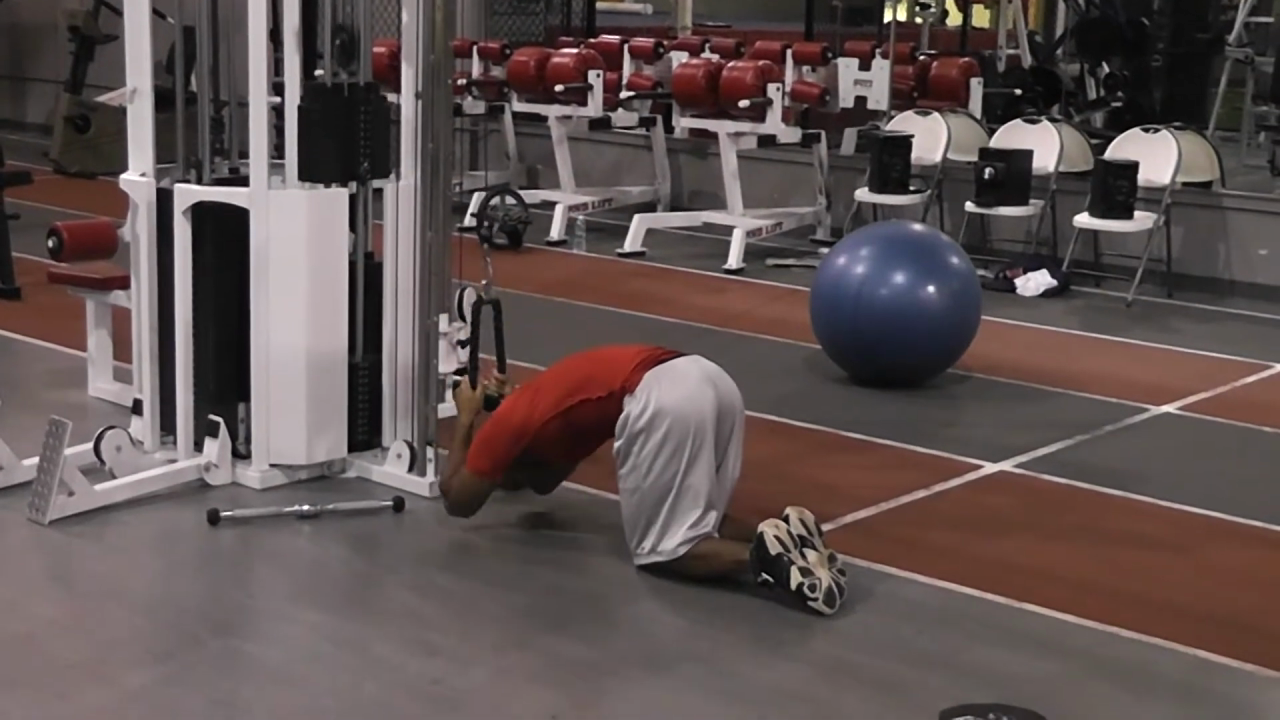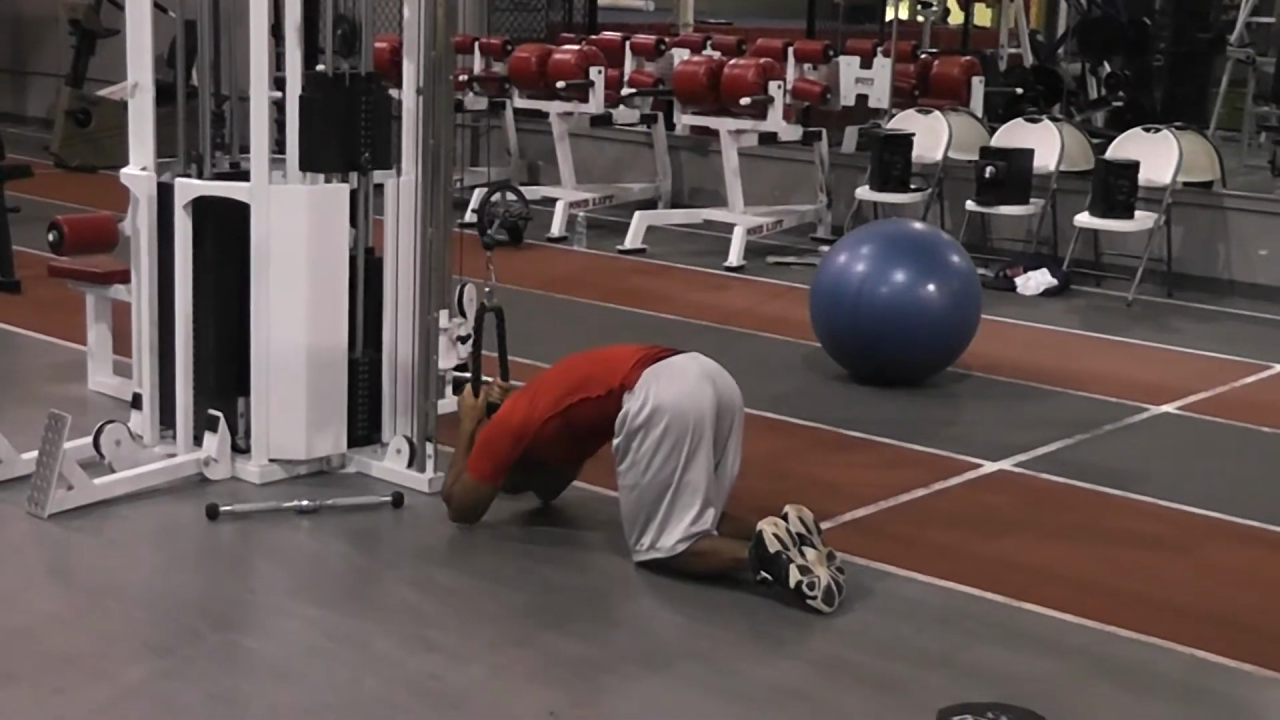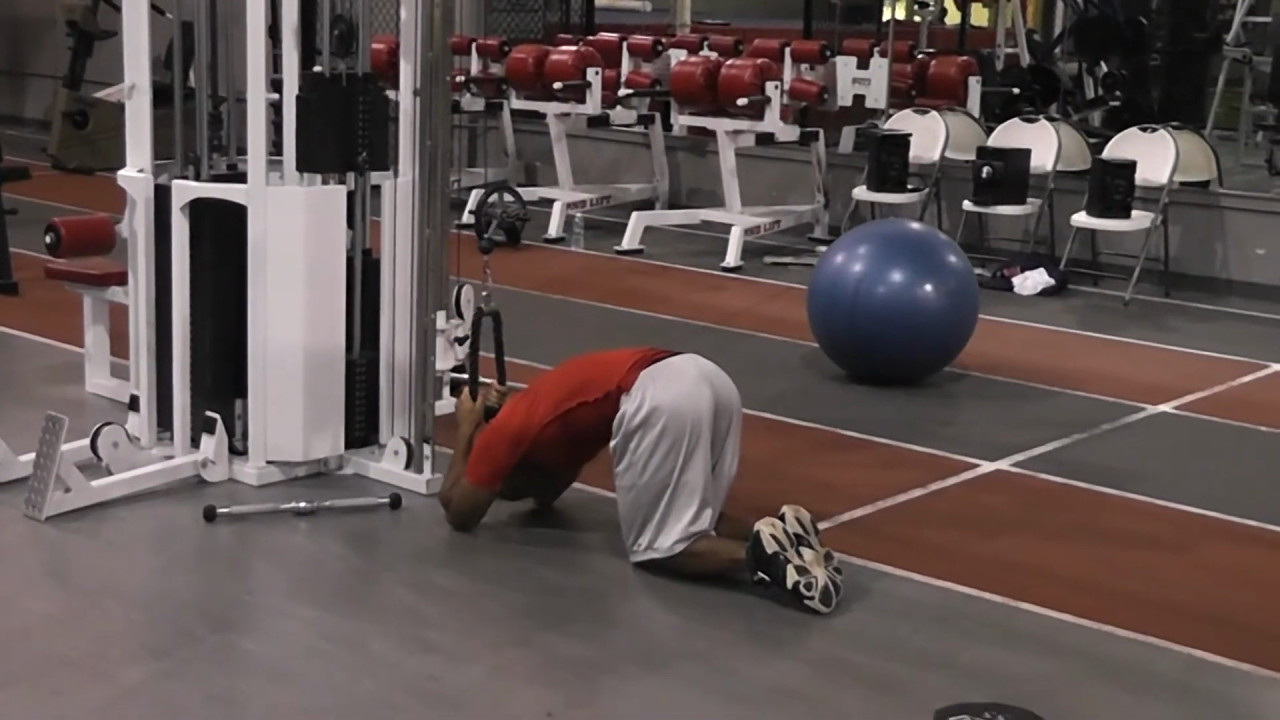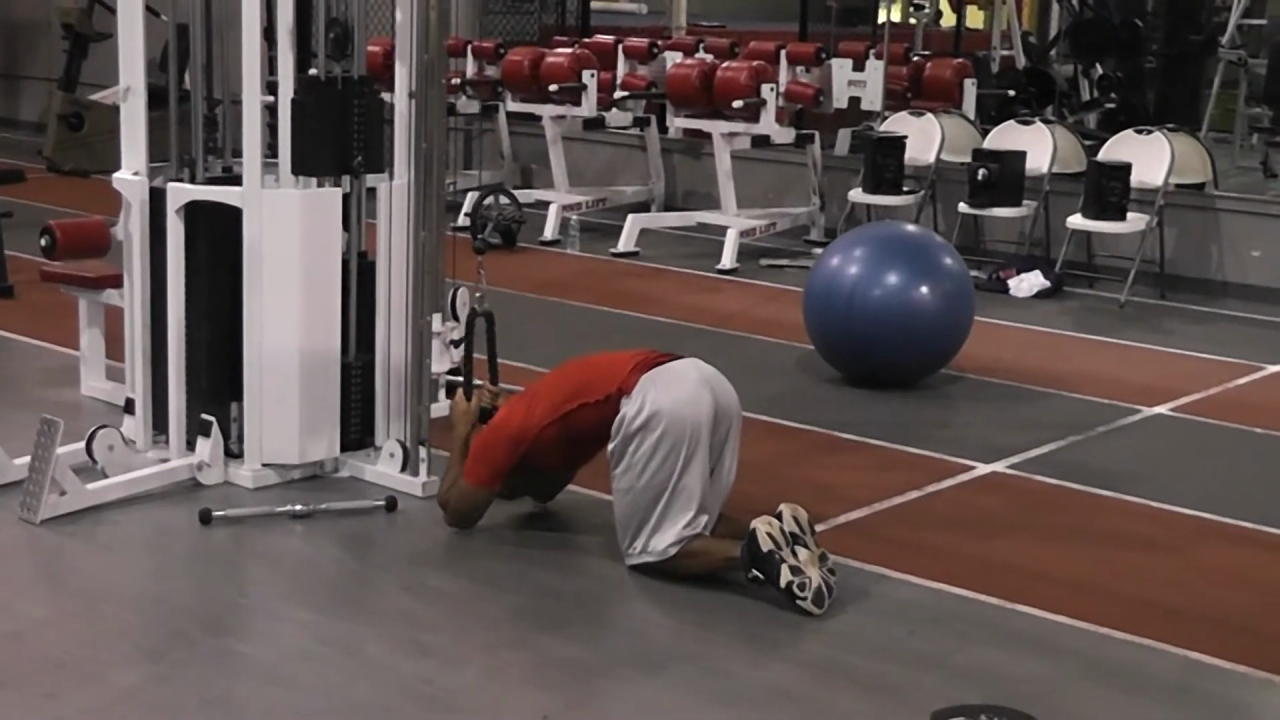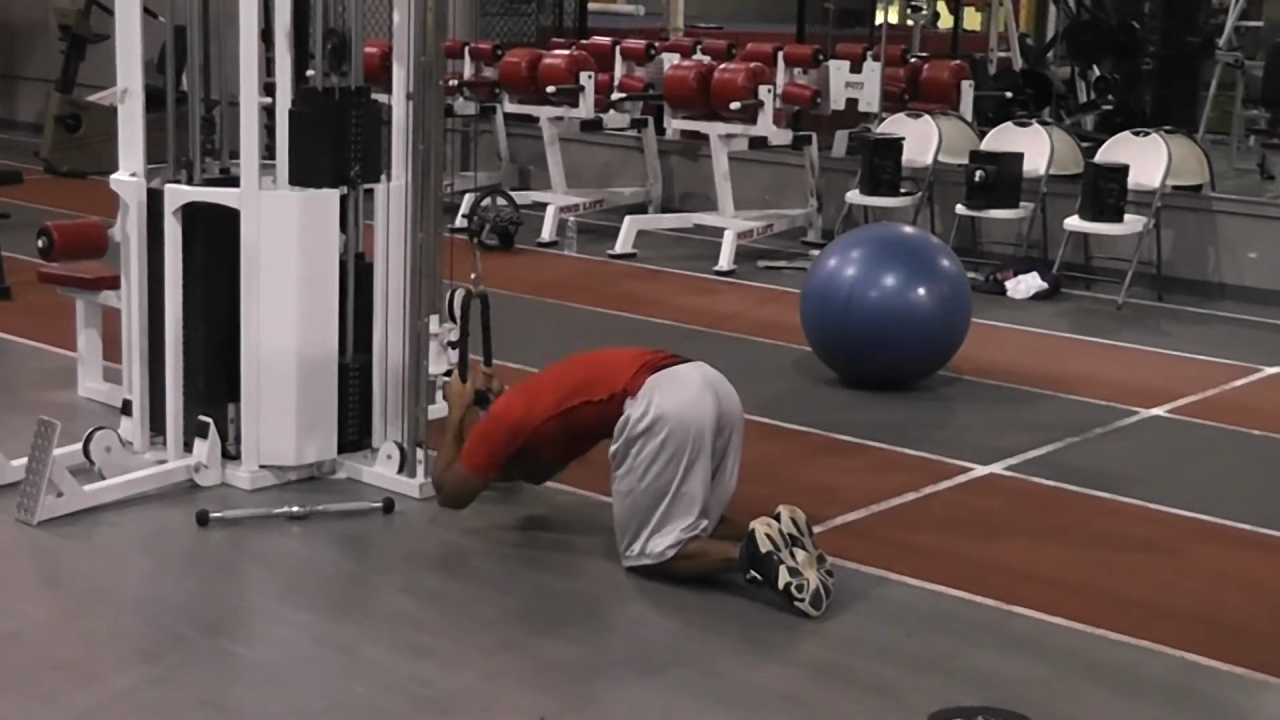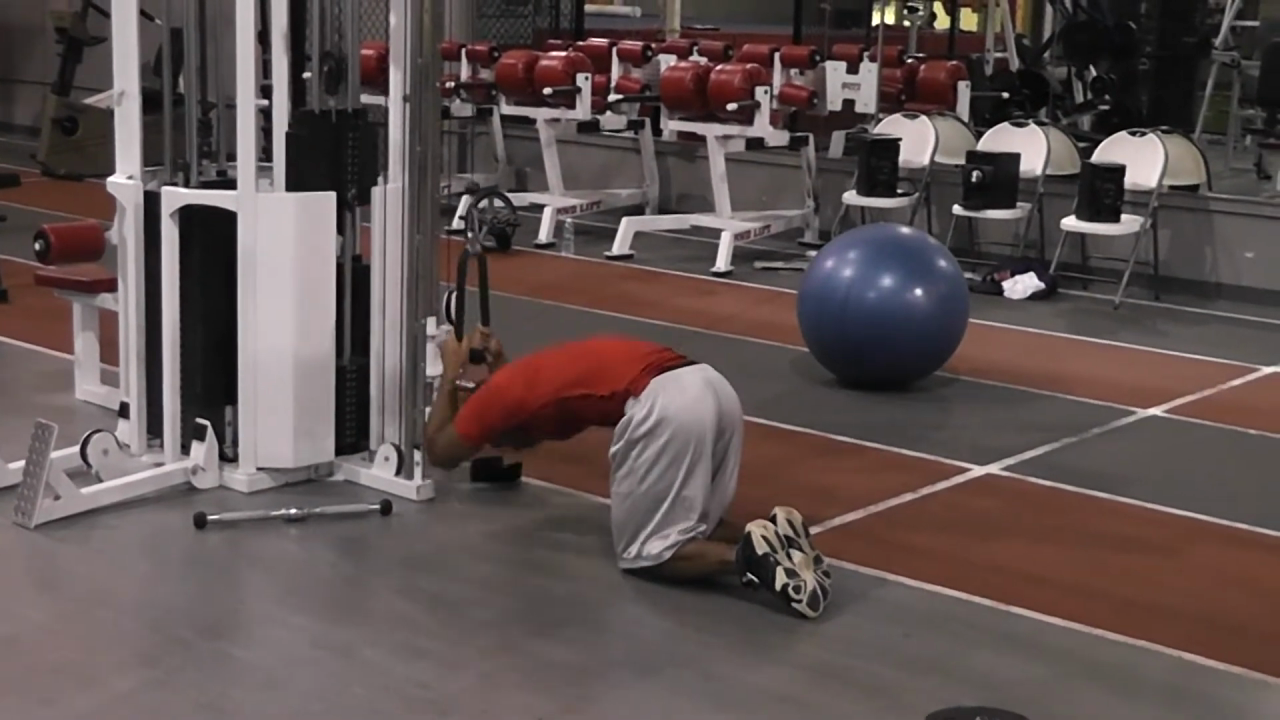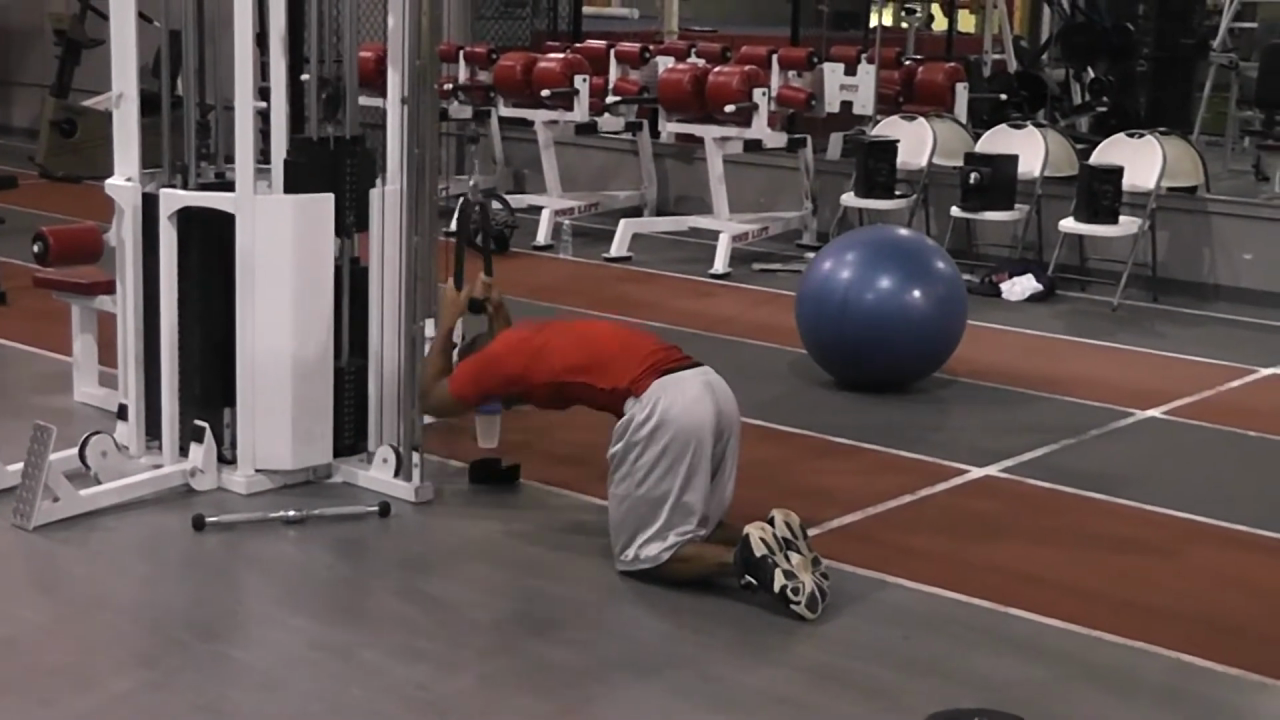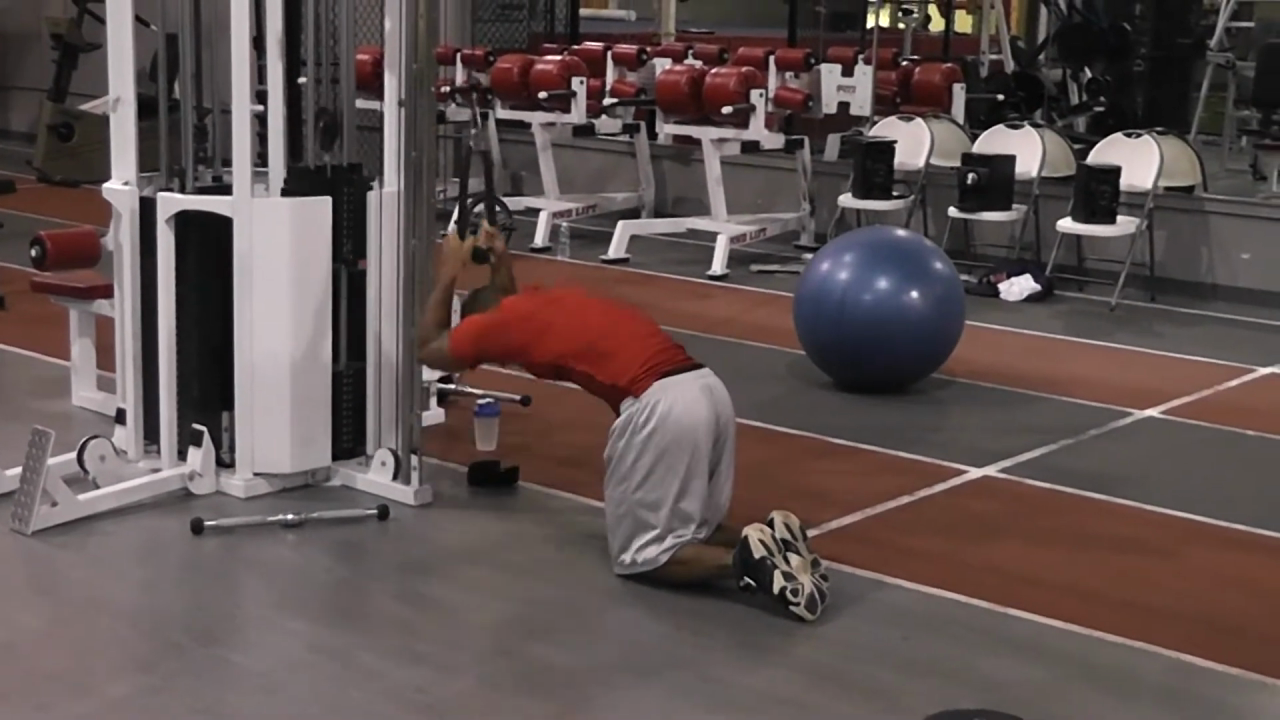
dt=0.2s
person 1, frame 1
left shoulder: (505, 425)
right shoulder: (540, 403)
left elbow: (456, 500)
right elbow: (547, 480)
left wrist: (465, 420)
left hip: (661, 400)
right hip: (710, 378)
left knee: (660, 550)
right knee: (695, 521)
left ankle: (761, 555)
right ankle: (782, 532)
person 1, frame 2
left shoulder: (506, 427)
right shoulder: (541, 405)
left elbow: (459, 508)
right elbow: (550, 488)
left wrist: (468, 427)
left hip: (660, 397)
right hip: (709, 376)
left knee: (659, 547)
right knee: (695, 519)
left ankle: (760, 553)
right ankle: (781, 529)
person 1, frame 3
left shoulder: (504, 431)
right shoulder: (538, 409)
left elbow: (457, 513)
right elbow: (548, 494)
left wrist: (466, 431)
left hip: (659, 398)
right hip: (706, 376)
left knee: (656, 548)
right knee: (694, 520)
left ankle: (758, 553)
right ankle: (779, 529)
person 1, frame 4
left shoulder: (503, 432)
right shoulder: (536, 410)
left elbow: (455, 512)
right elbow: (546, 489)
left wrist: (462, 431)
left hip: (658, 402)
right hip: (706, 380)
left knee: (651, 550)
right knee: (691, 520)
left ankle: (752, 551)
right ankle: (775, 528)
person 1, frame 5
left shoulder: (502, 419)
right shoulder: (533, 399)
left elbow: (448, 492)
right elbow: (536, 457)
left wrist: (456, 415)
left hip: (662, 405)
right hip: (710, 384)
left knee: (647, 552)
right knee: (692, 523)
left ankle: (751, 552)
right ankle: (773, 530)
person 1, frame 6
left shoulder: (498, 392)
right shoulder: (533, 372)
left elbow: (439, 452)
right elbow: (525, 416)
left wrist: (450, 377)
left hip: (664, 406)
right hip: (712, 386)
left knee: (643, 553)
right knee: (691, 525)
left ankle: (747, 554)
right ankle: (772, 531)
person 1, frame 7
left shoulder: (498, 357)
right shoulder: (539, 336)
left elbow: (432, 400)
left wrist: (447, 323)
right wrist: (498, 314)
left hip: (664, 407)
right hip: (711, 388)
left knee: (641, 555)
right knee: (691, 527)
left ankle: (746, 557)
right ankle: (769, 536)
person 1, frame 8
left shoulder: (500, 321)
right shoulder: (549, 299)
left elbow: (429, 351)
left wrist: (449, 274)
right wrist: (500, 264)
left hip: (661, 408)
right hip: (708, 389)
left knee: (639, 558)
right knee: (694, 534)
left ankle: (744, 559)
right ankle: (769, 537)
